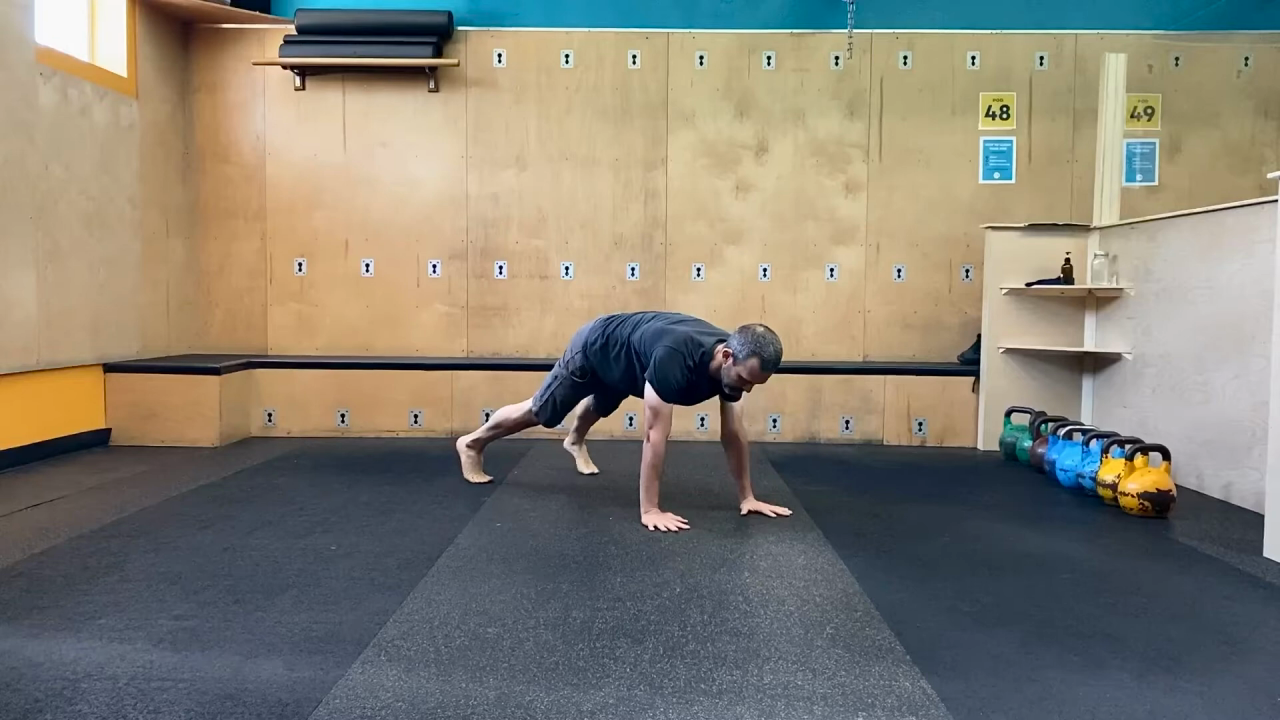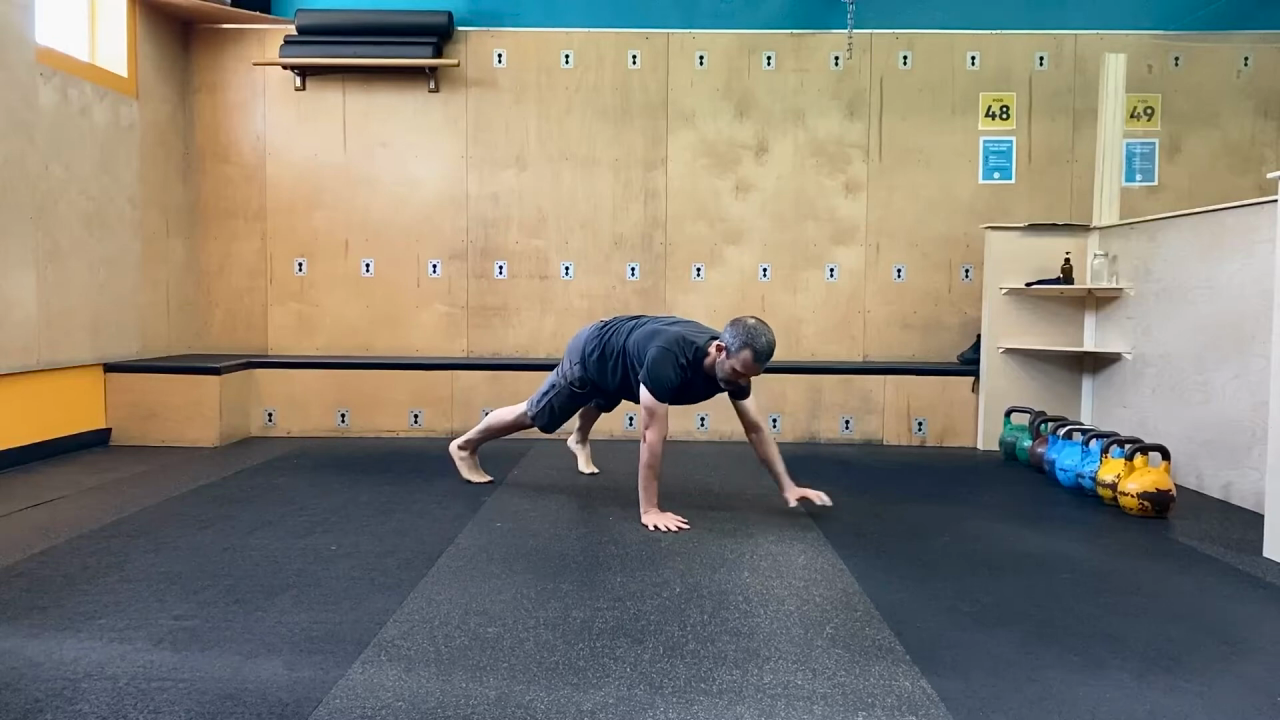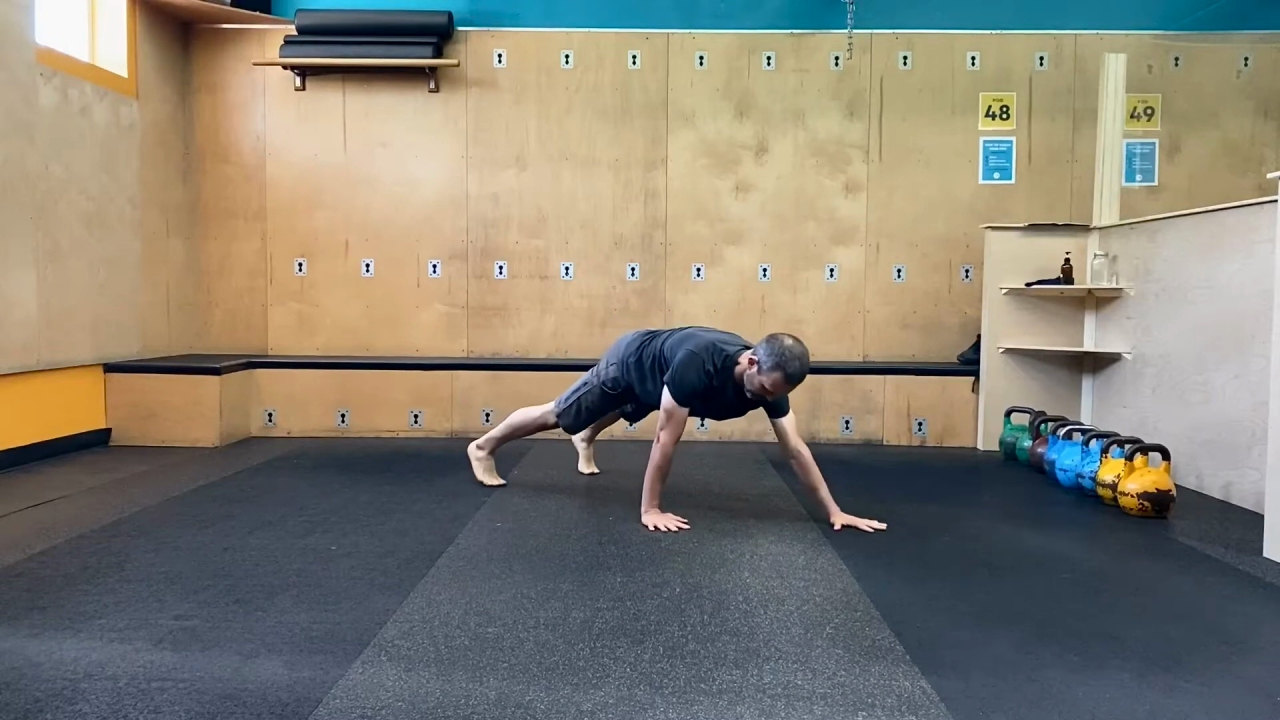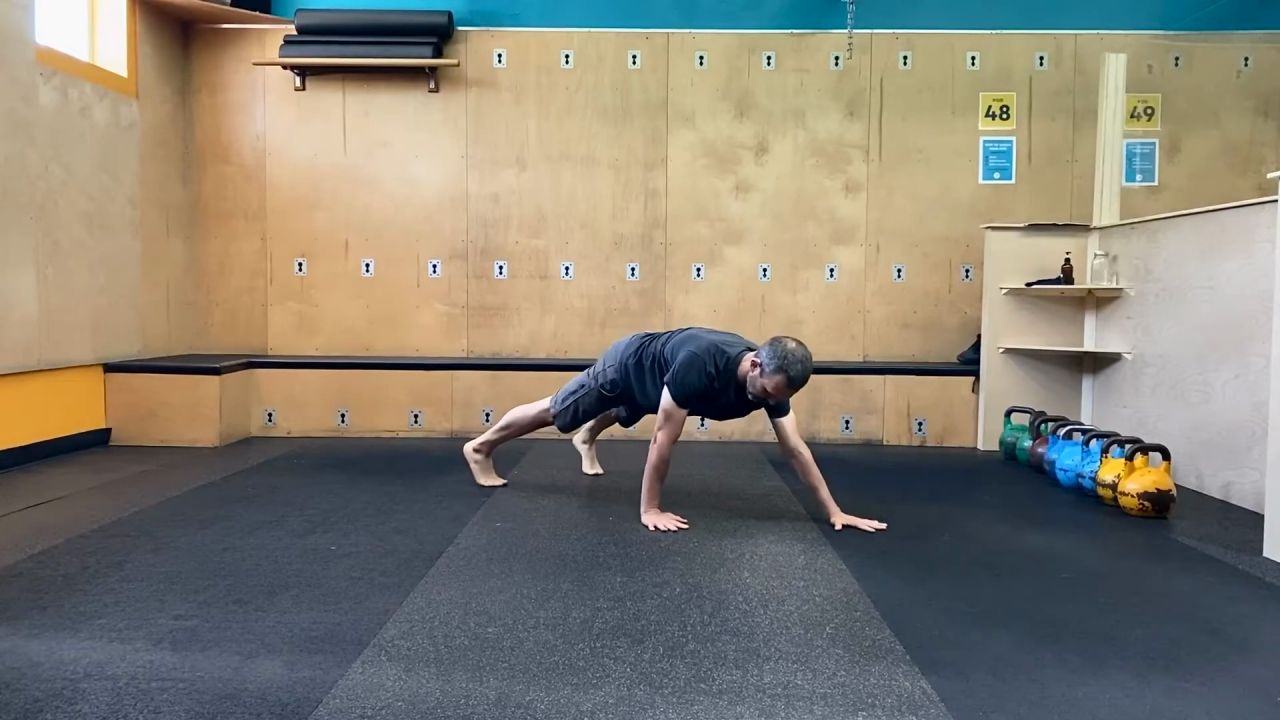
dt=0.5s
person 1, frame 1
left shoulder: (735, 361)
right shoulder: (675, 357)
left elbow: (734, 434)
right elbow: (656, 435)
left wrist: (747, 497)
right wrist: (649, 510)
left hip: (621, 358)
right hip: (594, 347)
left knee: (601, 406)
right knee: (539, 412)
left ankle: (576, 440)
right ankle: (472, 444)
person 1, frame 2
left shoulder: (735, 361)
right shoulder: (670, 356)
left elbow: (755, 427)
right elbow: (652, 436)
left wrist: (788, 486)
right wrist: (650, 511)
left hip: (620, 357)
right hip: (590, 353)
left knee: (601, 401)
right knee: (534, 415)
left ankle: (580, 440)
right ankle: (465, 446)
person 1, frame 3
left shoulder: (769, 379)
right shoulder: (698, 363)
left elbow: (795, 448)
right elbow: (666, 438)
left wrist: (834, 511)
right wrist: (650, 511)
left hip: (649, 384)
right hip: (629, 361)
left knee: (621, 412)
right knee: (557, 415)
left ankle: (586, 441)
right ankle: (484, 448)
person 1, frame 4
left shoulder: (771, 381)
right shoulder: (700, 364)
left elbow: (795, 447)
right elbow: (663, 439)
left wrist: (834, 511)
right wrist: (650, 510)
left hip: (646, 385)
right hip: (627, 364)
left knee: (622, 413)
right knee: (553, 412)
left ankle: (587, 439)
right ankle: (480, 448)
